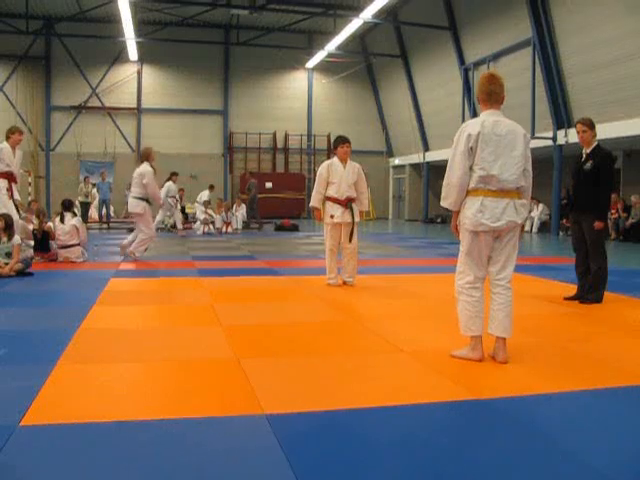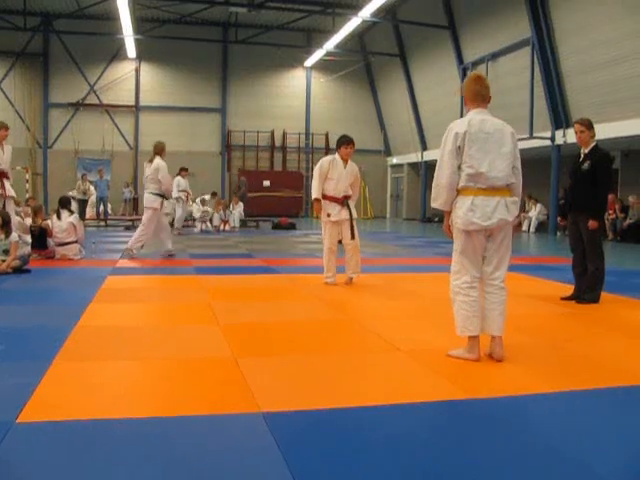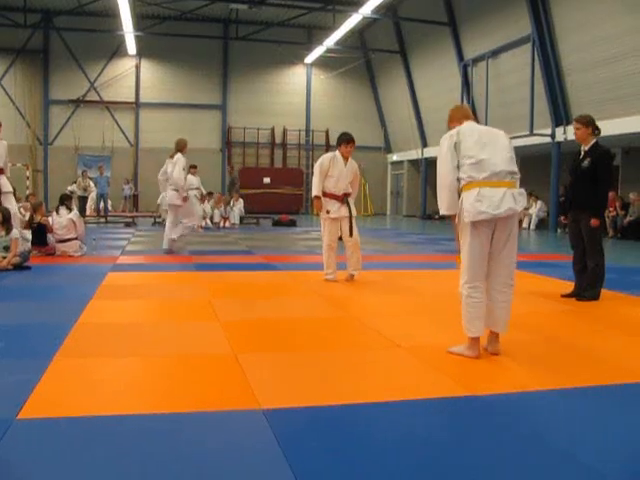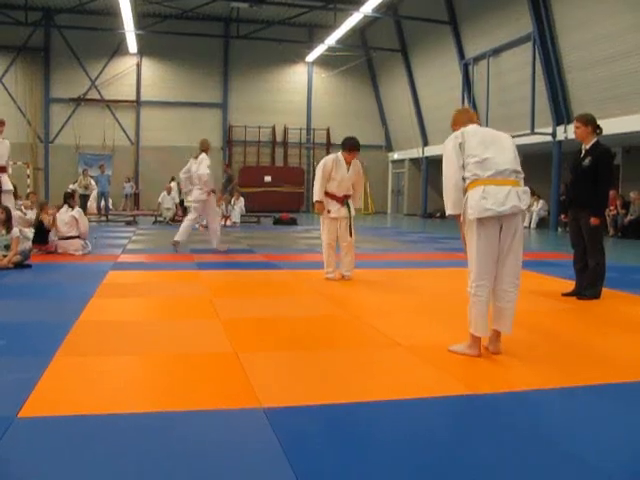
dt=0.3s
person 1, frame 1
left shoulder: (470, 128)
right shoulder: (519, 132)
left elbow: (457, 175)
right elbow: (527, 177)
left wrist: (455, 211)
right wrist: (521, 212)
left hip: (479, 207)
right hip: (509, 209)
left knee: (470, 279)
right knee: (502, 280)
left ankle: (475, 346)
right ankle: (500, 346)
person 1, frame 2
left shoulder: (458, 128)
right shoulder: (507, 130)
left elbow: (447, 174)
right elbow: (516, 175)
left wrist: (447, 212)
right wrist: (512, 210)
left hip: (471, 206)
right hip: (501, 206)
left knee: (466, 279)
right knee: (496, 279)
left ankle: (472, 346)
right ankle: (497, 344)
person 1, frame 3
left shoulder: (451, 137)
right shoulder: (500, 135)
left elbow: (447, 180)
right elbow: (513, 174)
left wrist: (454, 218)
left hip: (476, 201)
right hip: (509, 199)
left knee: (473, 277)
right knee: (503, 276)
left ankle: (473, 343)
right ankle: (494, 339)
person 1, frame 4
left shoulder: (455, 139)
right shoulder: (504, 137)
left elbow: (453, 180)
left wrist: (461, 219)
left hip: (483, 199)
right hip: (513, 198)
left knee: (481, 275)
right knee: (509, 275)
left ankle: (475, 342)
right ankle: (496, 338)
person 2, frame 1
left shoulder: (604, 155)
right shoulder: (581, 157)
left elbow: (606, 189)
left wrist: (602, 216)
right wrist: (570, 213)
left hip: (593, 214)
right hip: (578, 213)
left knee: (596, 255)
right knee: (581, 254)
left ankle: (595, 293)
right ankle: (583, 290)
person 2, frame 2
left shoulder: (602, 156)
right shoulder: (578, 158)
left elbow: (604, 189)
left wrist: (596, 216)
right wrist: (565, 213)
left hip: (590, 214)
right hip: (575, 213)
left knee: (593, 254)
right knee: (578, 254)
left ankle: (592, 294)
right ankle: (579, 291)
person 2, frame 3
left shoulder: (602, 153)
right shoulder: (579, 154)
left elbow: (604, 187)
left wrist: (597, 214)
right wrist: (567, 210)
left hip: (590, 212)
right hip: (575, 211)
left knee: (593, 252)
right knee: (578, 251)
left ankle: (592, 291)
right ankle: (579, 288)
person 2, frame 4
left shoulder: (602, 152)
right shoulder: (580, 153)
left elbow: (604, 186)
left wrist: (598, 213)
right wrist: (567, 209)
left hip: (591, 211)
right hip: (575, 210)
left knee: (593, 251)
right knee: (579, 250)
left ankle: (593, 289)
right ankle: (580, 286)
person 3, frame 1
left shoulder: (356, 168)
right shoulder: (327, 166)
left elbow: (362, 190)
right elbow: (319, 188)
left wrist: (361, 209)
right wrist: (317, 207)
left hip: (350, 210)
right hip: (333, 209)
left knee: (351, 246)
right knee: (332, 246)
left ankle: (349, 278)
right ankle: (332, 278)
person 3, frame 2
left shoulder: (354, 168)
right shoulder: (327, 161)
right elbow: (317, 180)
right wrist: (317, 200)
left hip: (346, 207)
right hip: (330, 206)
left knee: (352, 242)
right knee: (330, 244)
left ankle: (351, 274)
right ankle: (330, 277)
person 3, frame 3
left shoulder: (354, 166)
right shoulder: (327, 159)
right elbow: (317, 177)
right wrist: (317, 197)
left hip: (346, 204)
right hip: (329, 204)
left knee: (353, 239)
right knee: (329, 241)
left ankle: (353, 271)
right ankle: (330, 274)
person 3, frame 4
left shoulder: (357, 166)
right shoulder: (330, 160)
left elbow: (358, 187)
right elbow: (319, 180)
left wrist: (356, 205)
right wrist: (318, 201)
left hip: (346, 205)
right hip: (329, 203)
left knee: (347, 240)
right knee: (329, 240)
left ankle: (346, 272)
right ankle: (330, 273)
